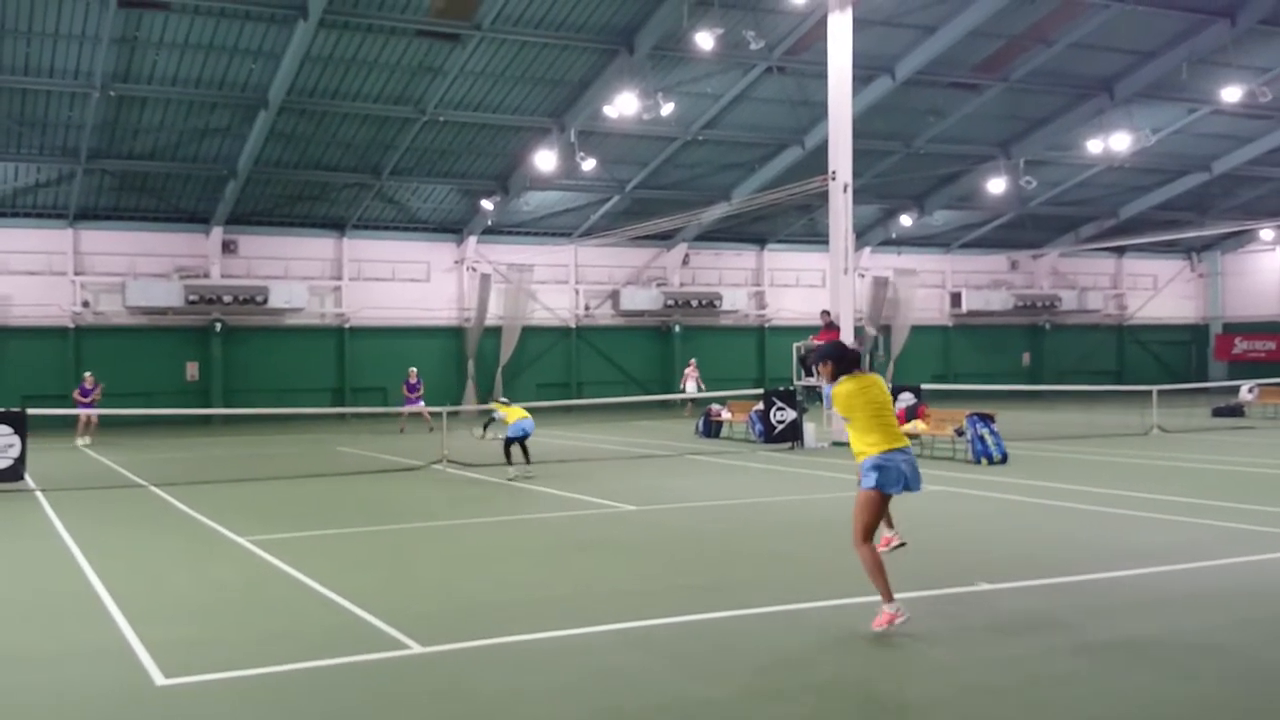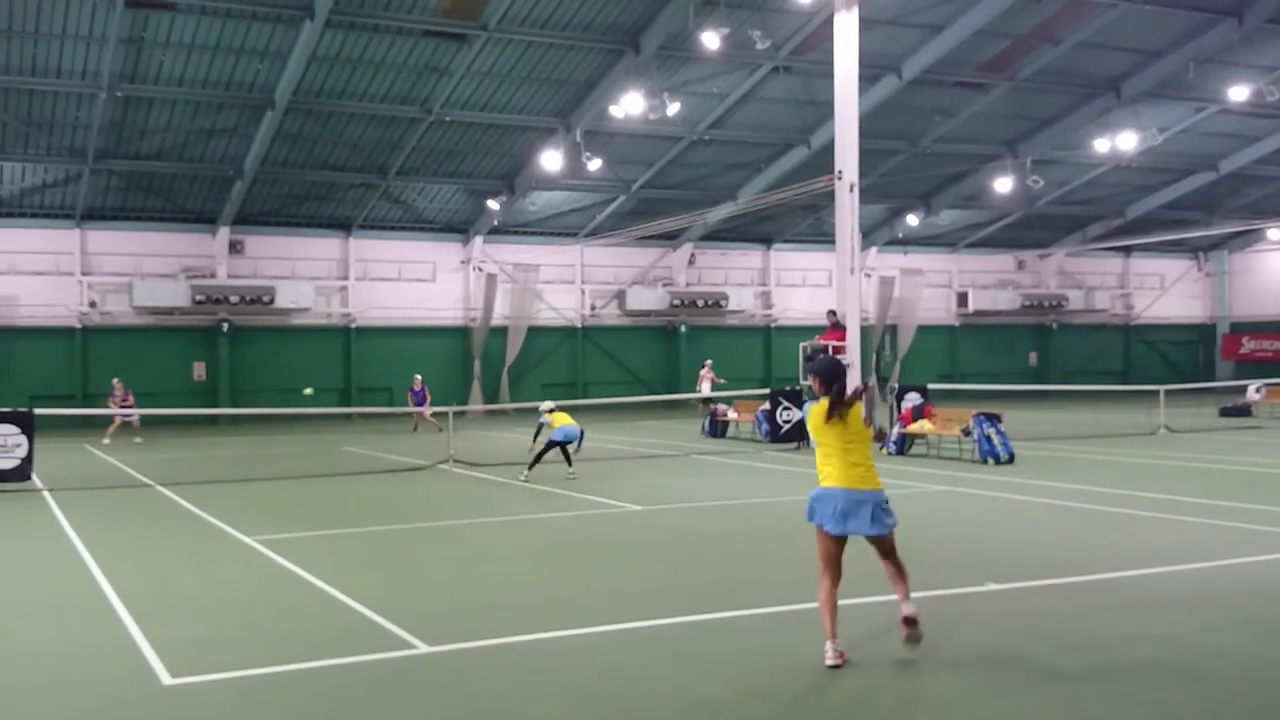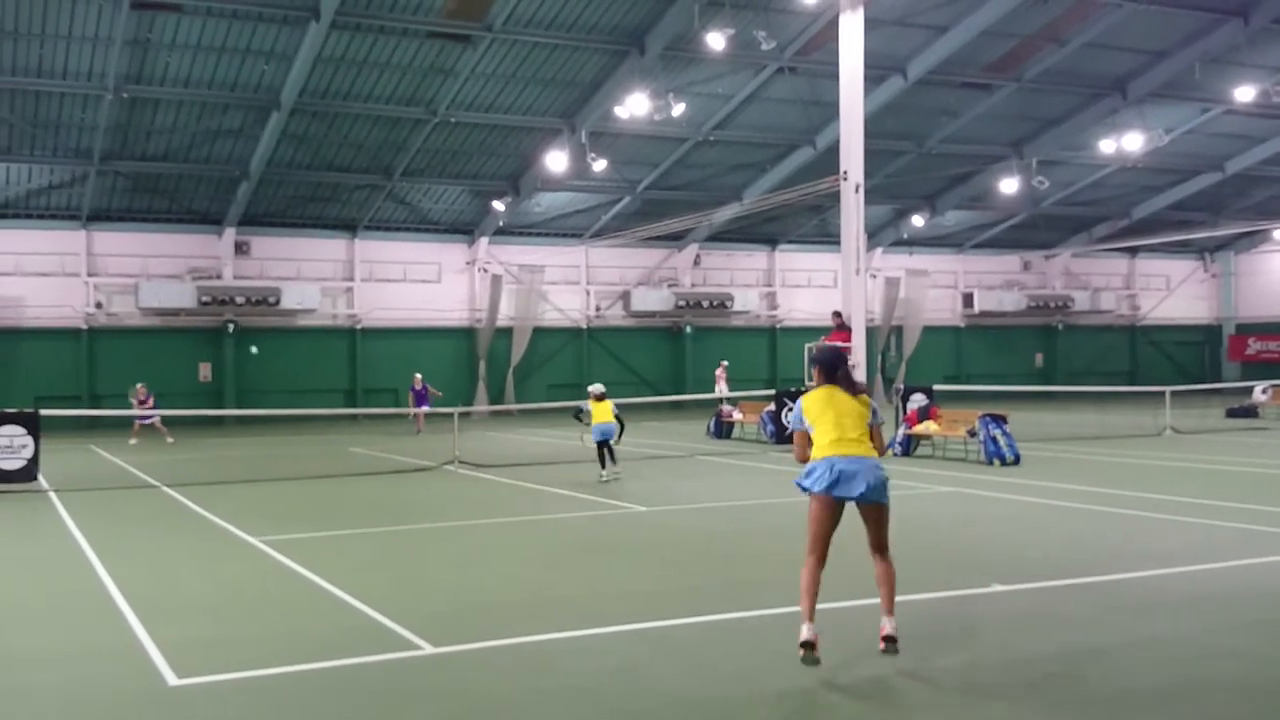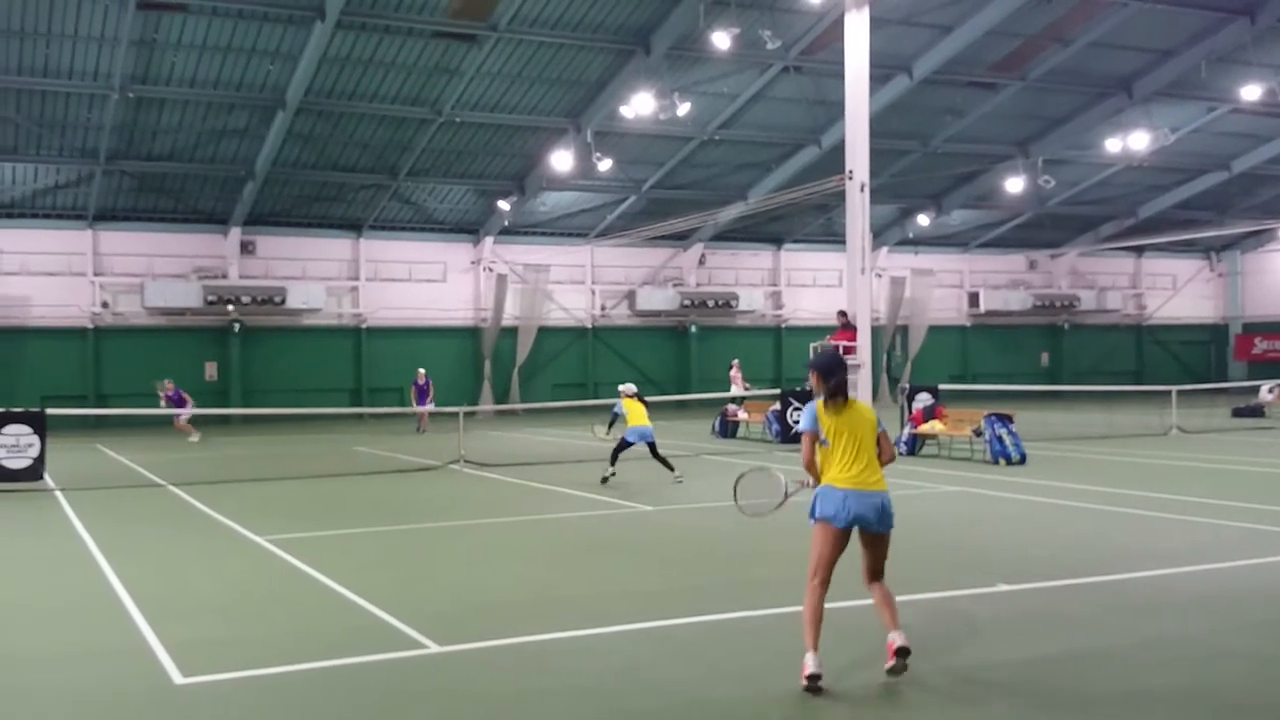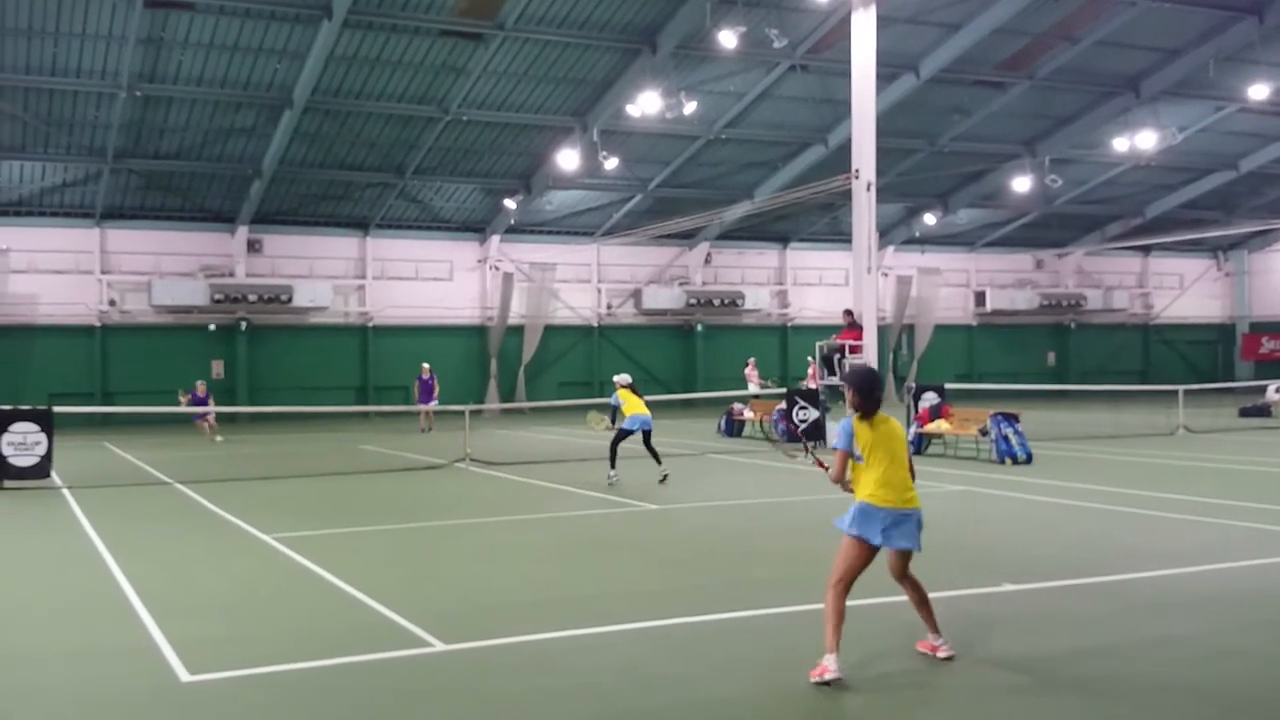
dt=0.3s
person 1, frame 1
left shoulder: (835, 391)
right shoulder: (875, 380)
left hip: (880, 462)
right hip: (901, 455)
left knee: (862, 541)
left ankle: (891, 607)
right ankle: (891, 532)
person 1, frame 2
left shoulder: (814, 411)
right shoulder: (862, 411)
left wrist: (850, 399)
left hip: (832, 499)
right hip: (870, 498)
left knee: (829, 578)
right knee: (890, 560)
left ankle: (832, 646)
right ankle: (907, 609)
person 1, frame 3
left shoulder: (805, 402)
right shoulder: (865, 401)
left elbow: (800, 455)
right elbow: (881, 448)
left hip: (829, 469)
right hip: (868, 469)
left knee: (814, 559)
right knee: (881, 554)
left ankle: (808, 629)
right ankle: (888, 624)
person 1, frame 4
left shoulder: (814, 409)
right shoulder: (867, 411)
left elbow: (808, 459)
right elbow: (886, 455)
left wrist: (819, 480)
left hip: (837, 500)
right hip: (876, 499)
left knee: (818, 583)
right knee: (875, 578)
left ankle: (812, 659)
right ankle: (896, 636)
person 1, frame 5
left shoulder: (848, 426)
right shoulder: (896, 426)
left elbow: (837, 474)
right elbow: (907, 474)
left wrist: (846, 483)
left hip: (873, 513)
right hip: (908, 513)
left knee: (837, 586)
right knee: (901, 574)
left ankle: (830, 660)
right ankle: (937, 640)
